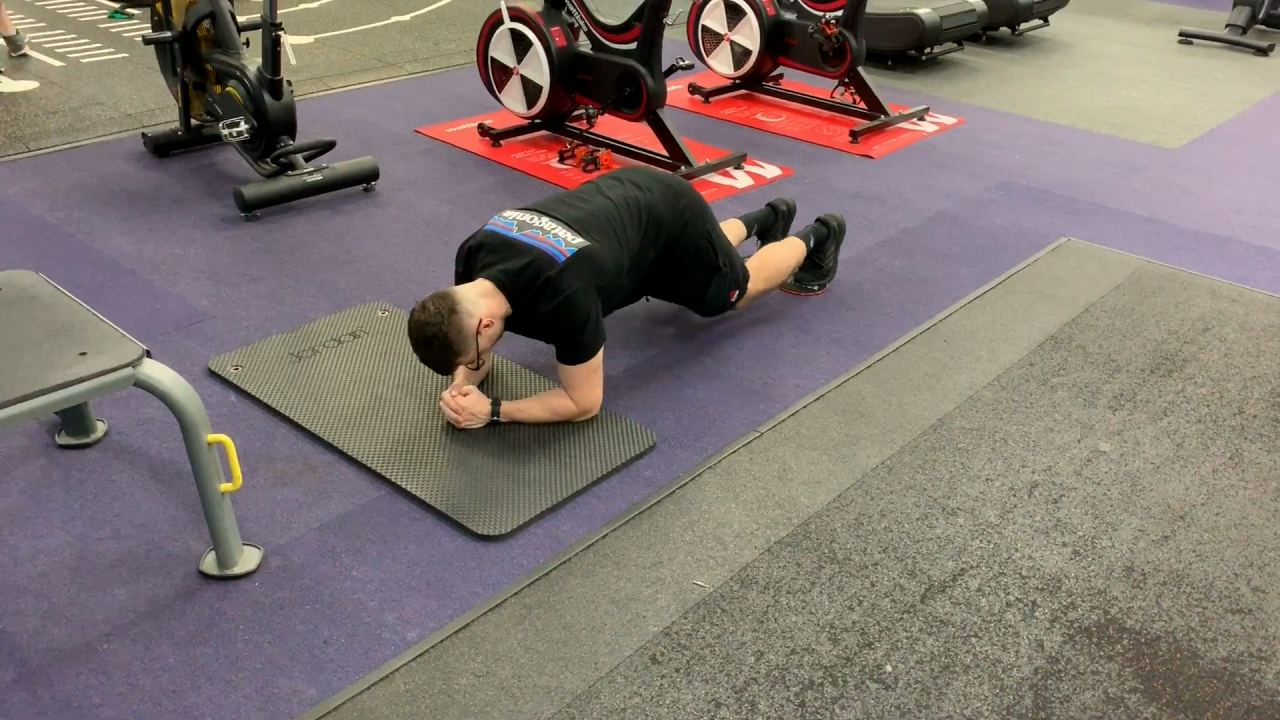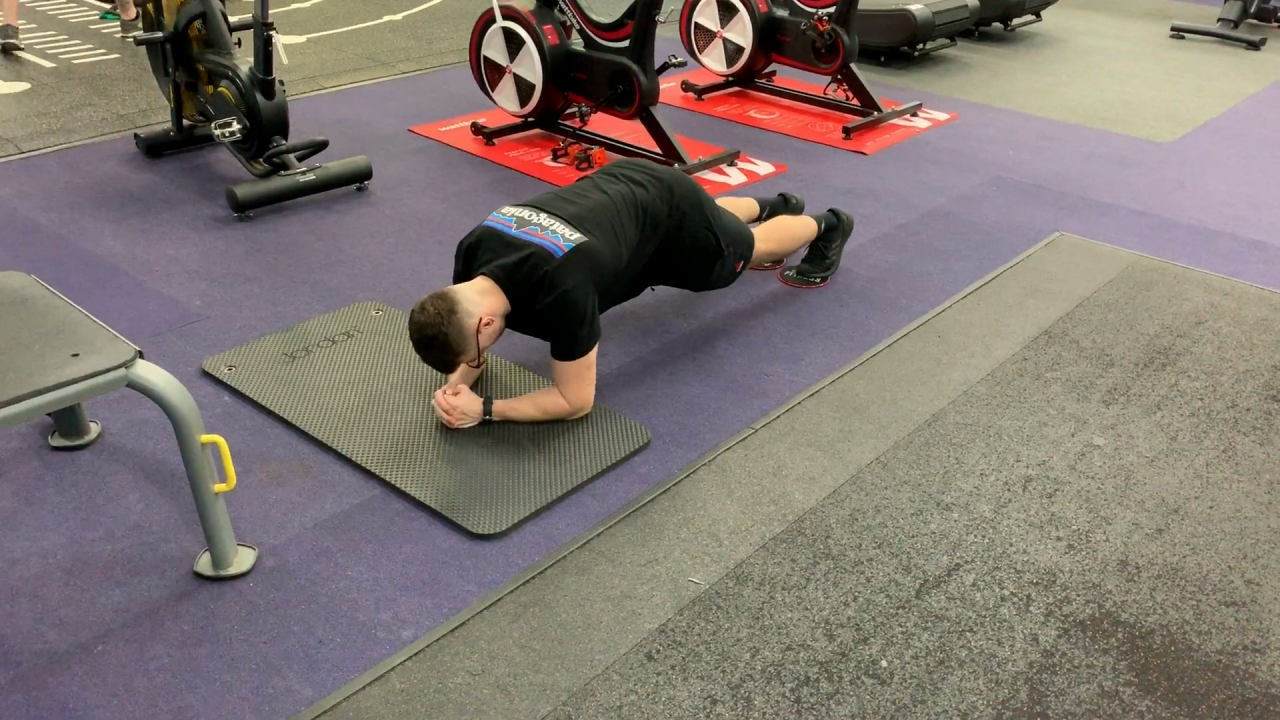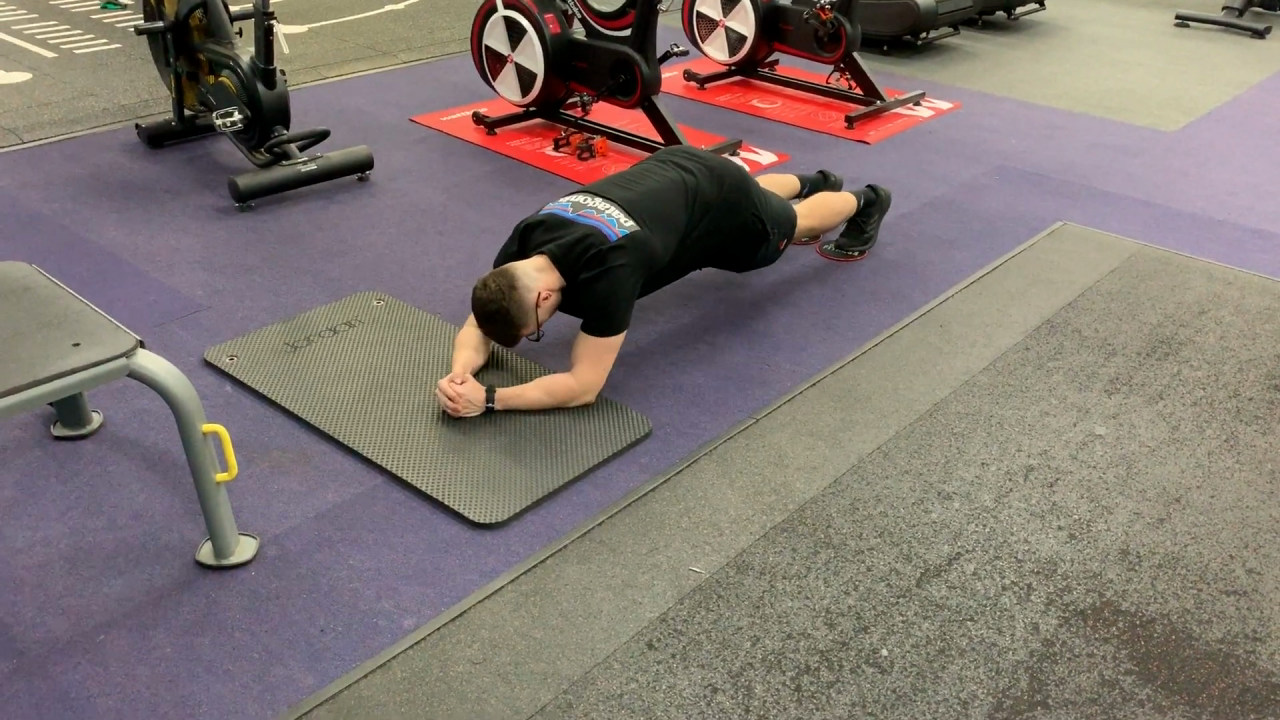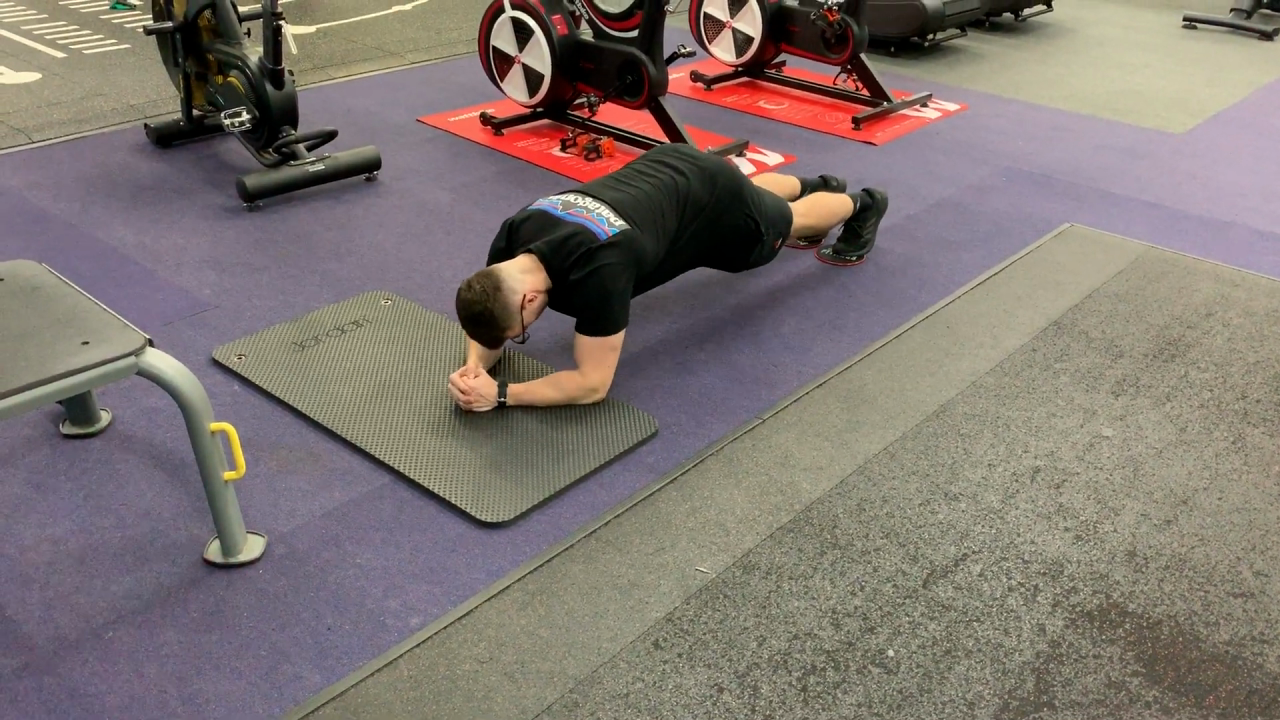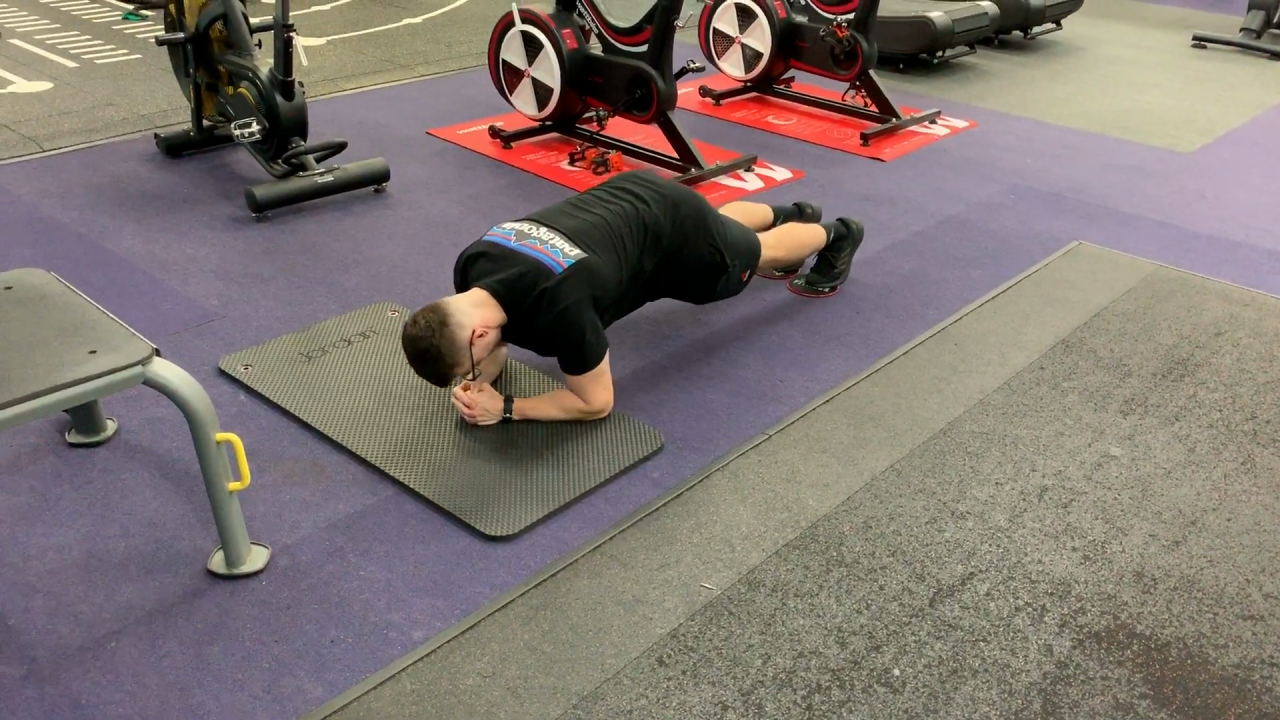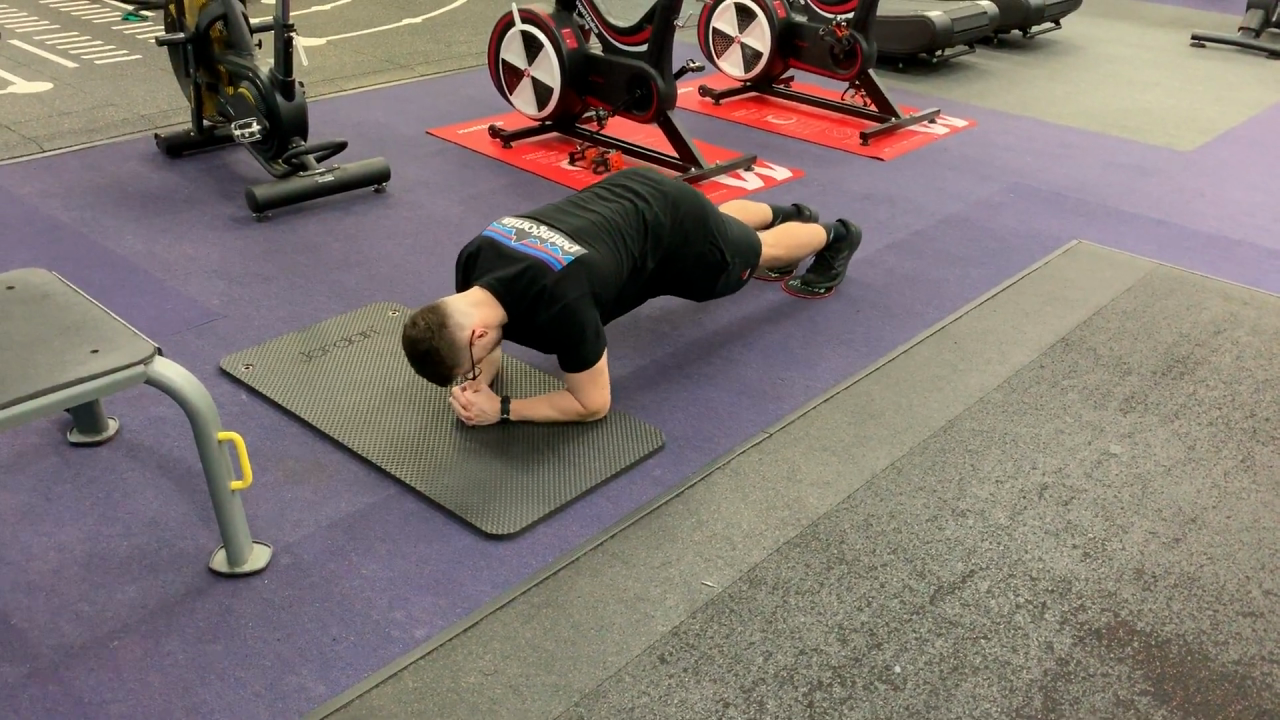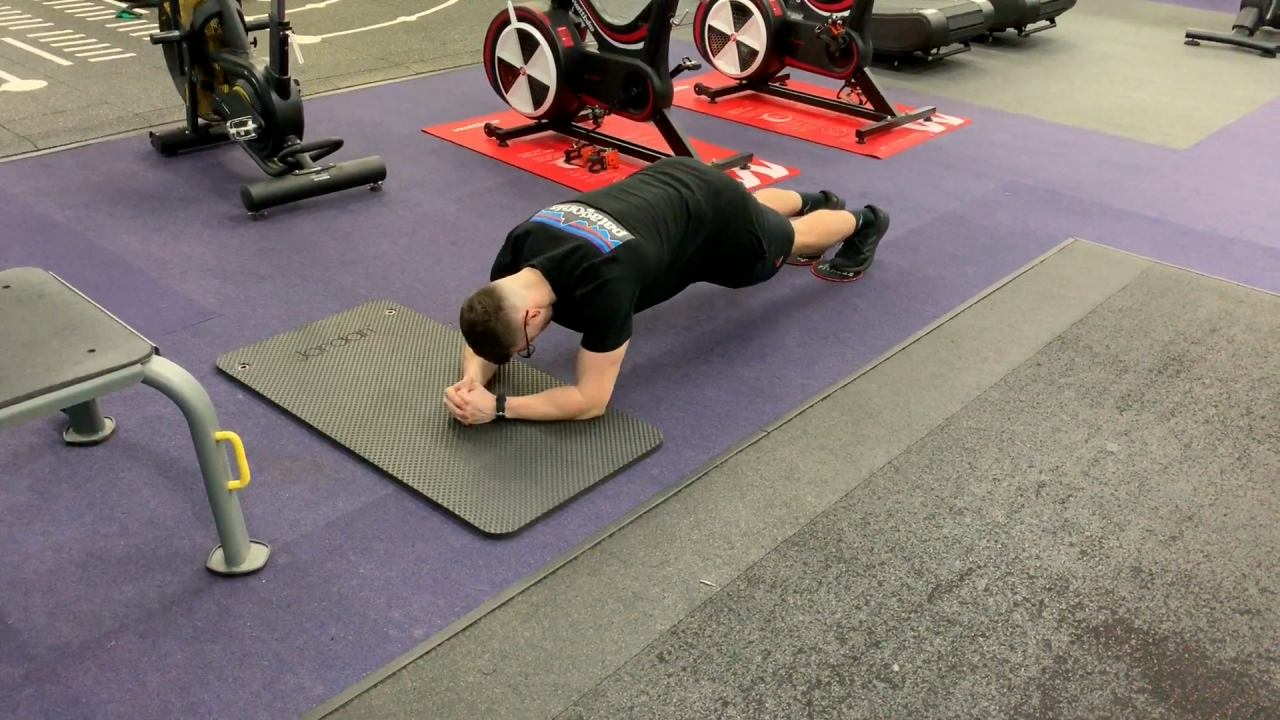
dt=0.7s
person 1, frame 1
left shoulder: (562, 295)
right shoulder: (474, 258)
left elbow: (583, 402)
right elbow: (475, 343)
left wrist: (491, 410)
right wrist: (461, 386)
left hip: (669, 214)
right hip: (626, 191)
left knee: (735, 293)
left ankle: (817, 238)
right ankle: (767, 217)
person 1, frame 2
left shoulder: (559, 291)
right shoulder: (473, 254)
left elbow: (577, 401)
right elbow: (470, 351)
left wrist: (484, 410)
right wrist: (458, 385)
left hip: (670, 210)
right hip: (624, 185)
left knee: (750, 248)
right knee: (717, 223)
left ankle: (827, 226)
right ankle: (775, 205)
person 1, frame 3
left shoulder: (605, 273)
right shoulder: (525, 242)
left elbow: (584, 386)
right elbow: (477, 326)
left wrist: (489, 400)
right wrist: (459, 374)
left hip: (719, 197)
right hip: (674, 169)
left knee: (793, 223)
right knee: (770, 197)
left ankle: (864, 202)
right ankle: (813, 182)
person 1, frame 4
left shoulder: (597, 274)
right shoulder: (513, 238)
left elbow: (592, 384)
right elbow: (490, 322)
left wrist: (500, 394)
right wrist: (475, 366)
left hip: (712, 198)
right hip: (667, 169)
left knee: (789, 220)
right knee: (760, 195)
left ankle: (861, 205)
right ankle: (819, 186)
person 1, frame 5
left shoulder: (558, 306)
right shoulder: (472, 267)
left elbow: (597, 402)
right elbow: (496, 346)
left wrist: (504, 407)
right wrist: (477, 382)
left hip: (675, 230)
right hip: (630, 196)
left knee: (758, 253)
right knee: (725, 225)
left ankle: (835, 236)
right ankle: (792, 214)
person 1, frame 6
left shoulder: (559, 304)
right shoulder: (474, 262)
left elbow: (594, 404)
right elbow: (490, 353)
left wrist: (501, 408)
right wrist: (476, 383)
left hip: (676, 228)
right hip: (630, 193)
left knee: (761, 252)
right knee: (723, 221)
left ankle: (835, 236)
right ankle: (788, 214)
person 1, frame 7
left shoulder: (601, 287)
right shoulder: (519, 250)
left elbow: (590, 400)
right elbow: (484, 338)
left wrist: (496, 408)
right wrist: (471, 381)
left hip: (715, 213)
right hip: (671, 182)
left knee: (791, 240)
right knee: (763, 210)
left ankle: (862, 222)
right ankle: (816, 202)
